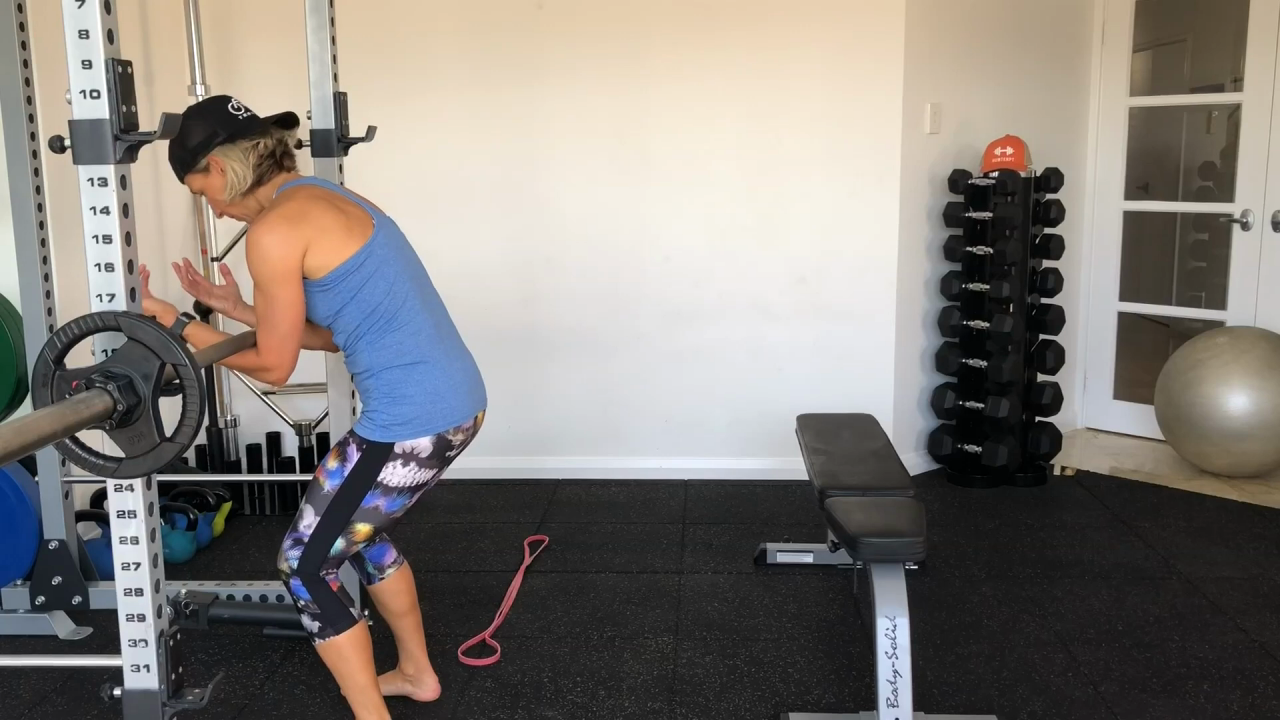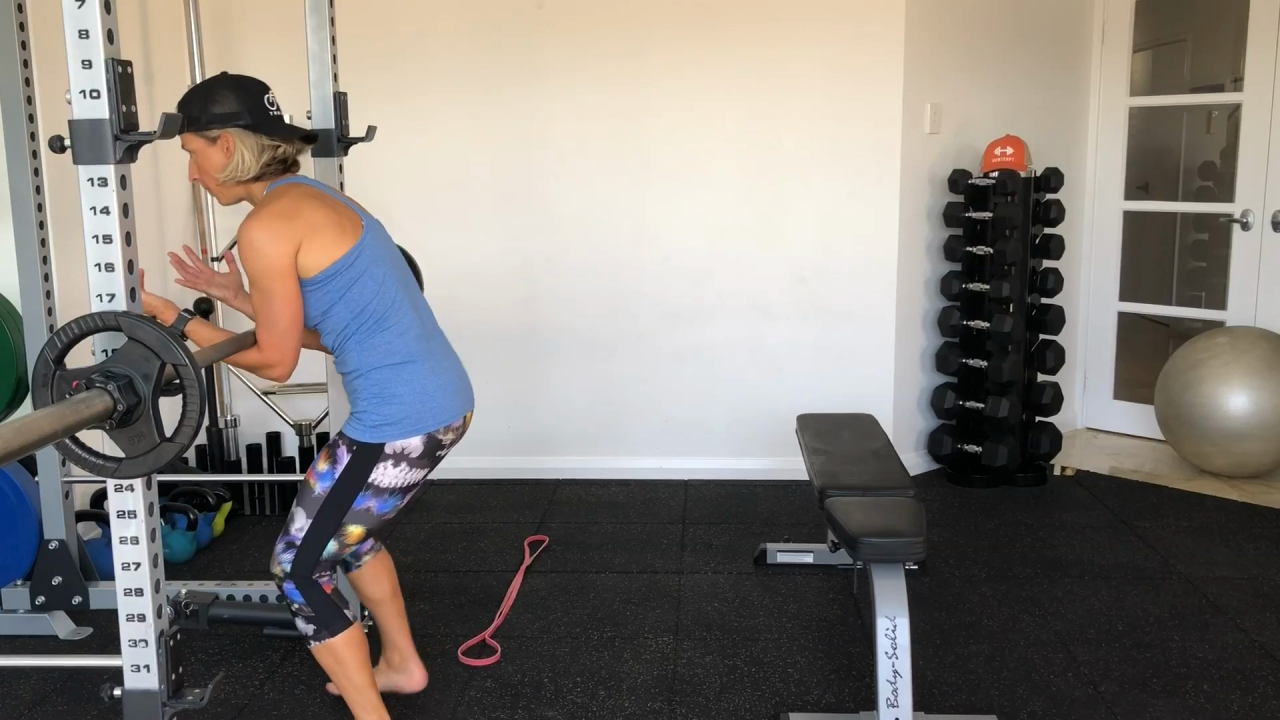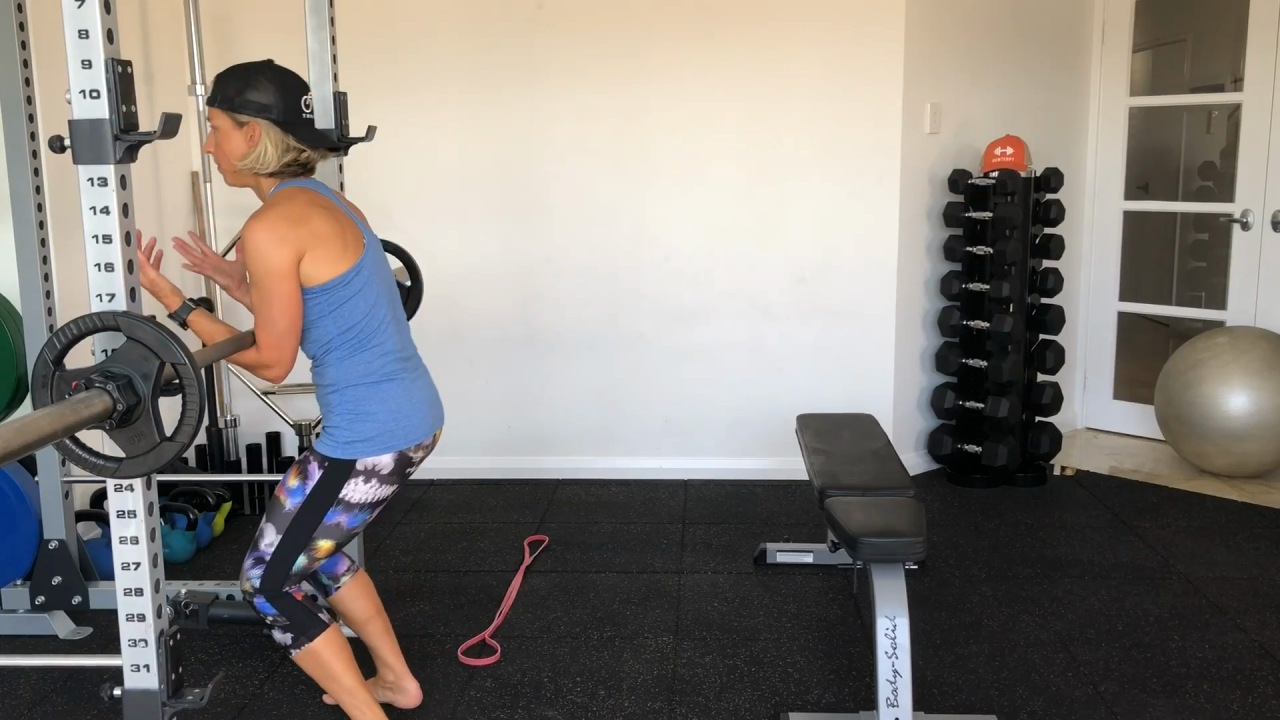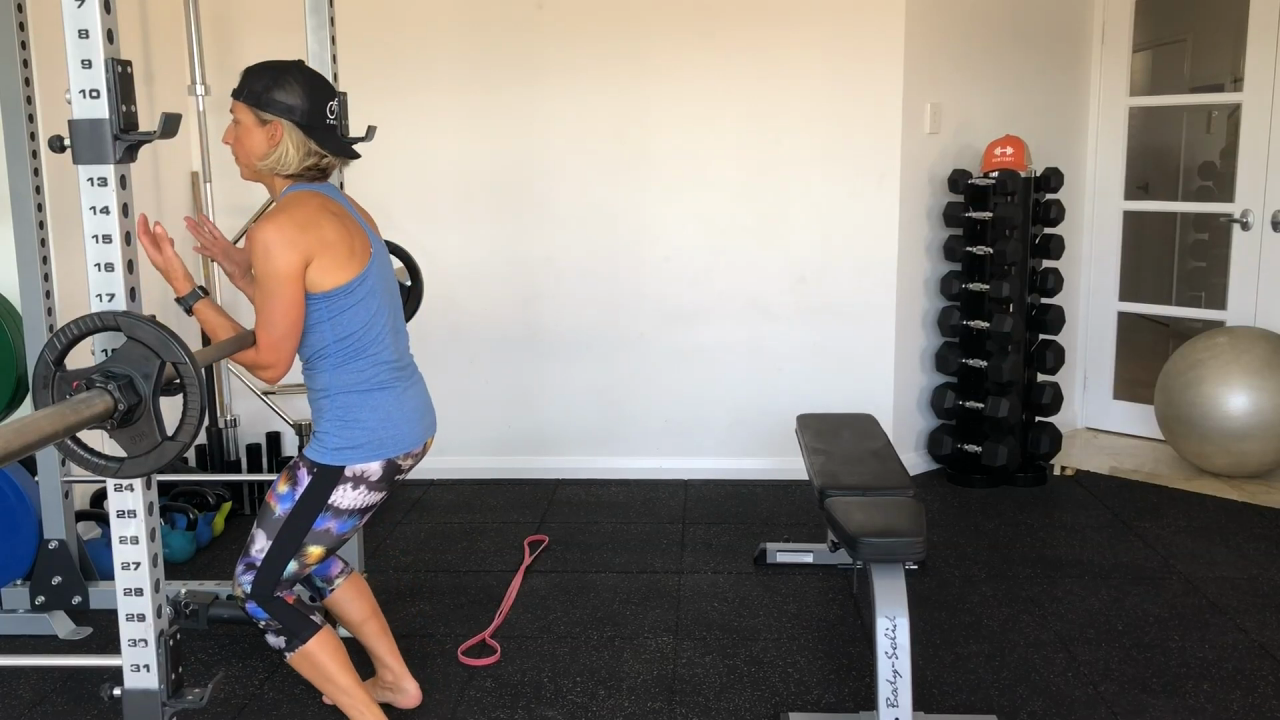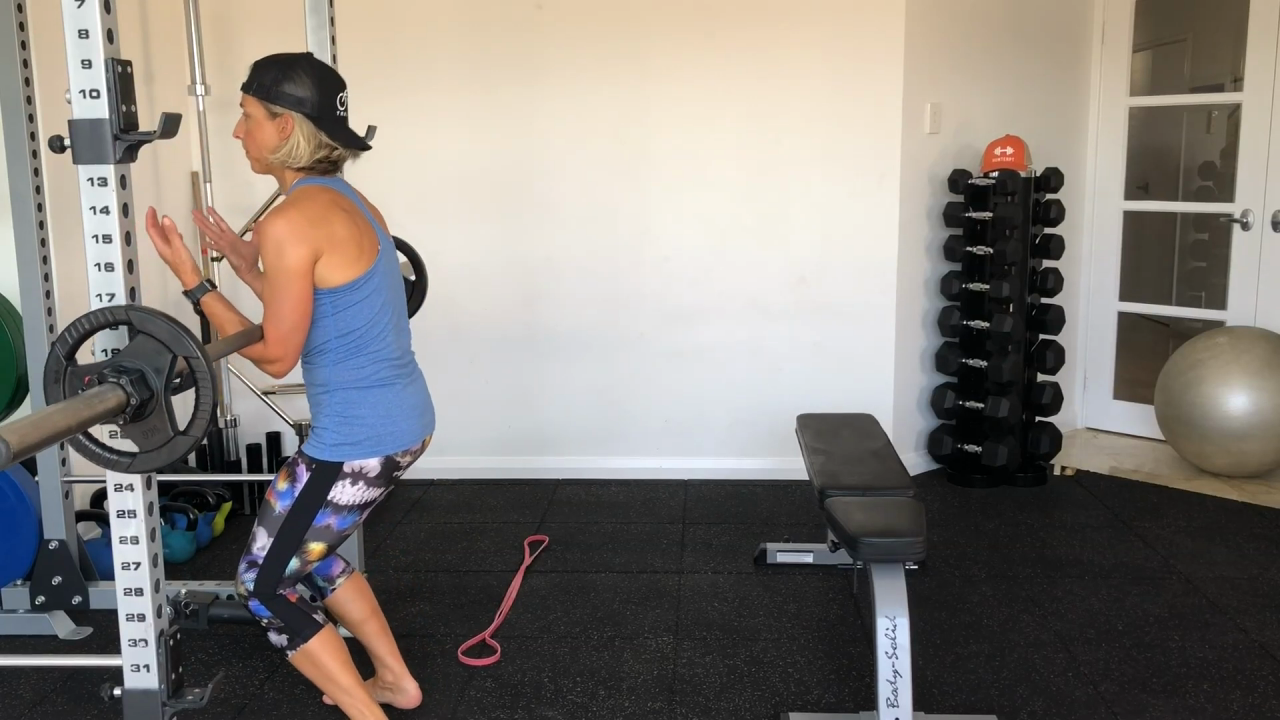
dt=0.4s
person 1, frame 1
left shoulder: (275, 229)
right shoulder: (326, 200)
left elbow: (273, 365)
left wrist: (172, 320)
right wrist: (240, 308)
left hip: (411, 421)
right hip: (454, 401)
left knee: (304, 566)
right knee: (356, 530)
person 1, frame 2
left shoulder: (267, 226)
right shoulder: (315, 200)
left elbow: (275, 361)
left wrist: (169, 315)
right wrist: (240, 297)
left hip: (399, 420)
right hip: (440, 399)
left knee: (298, 569)
right knee: (341, 527)
right ankle: (402, 664)
person 1, frame 3
left shoulder: (272, 226)
right shoulder: (324, 204)
left elbow: (272, 361)
left wrist: (172, 301)
right wrist: (237, 284)
left hip: (369, 437)
right hip: (410, 417)
left knee: (268, 581)
right knee: (311, 547)
person 1, frame 4
left shoulder: (280, 229)
right shoulder: (337, 208)
left elbow: (270, 362)
left wrist: (182, 285)
right wrist: (239, 272)
left hip: (360, 443)
right hip: (402, 422)
left knee: (260, 585)
right knee: (303, 549)
person 1, frame 5
left shoulder: (291, 223)
right shoulder: (346, 203)
left elbow: (278, 355)
left wrist: (191, 279)
right wrist: (248, 268)
left hip: (358, 438)
right hip: (401, 420)
left knee: (263, 583)
right knee: (302, 548)
